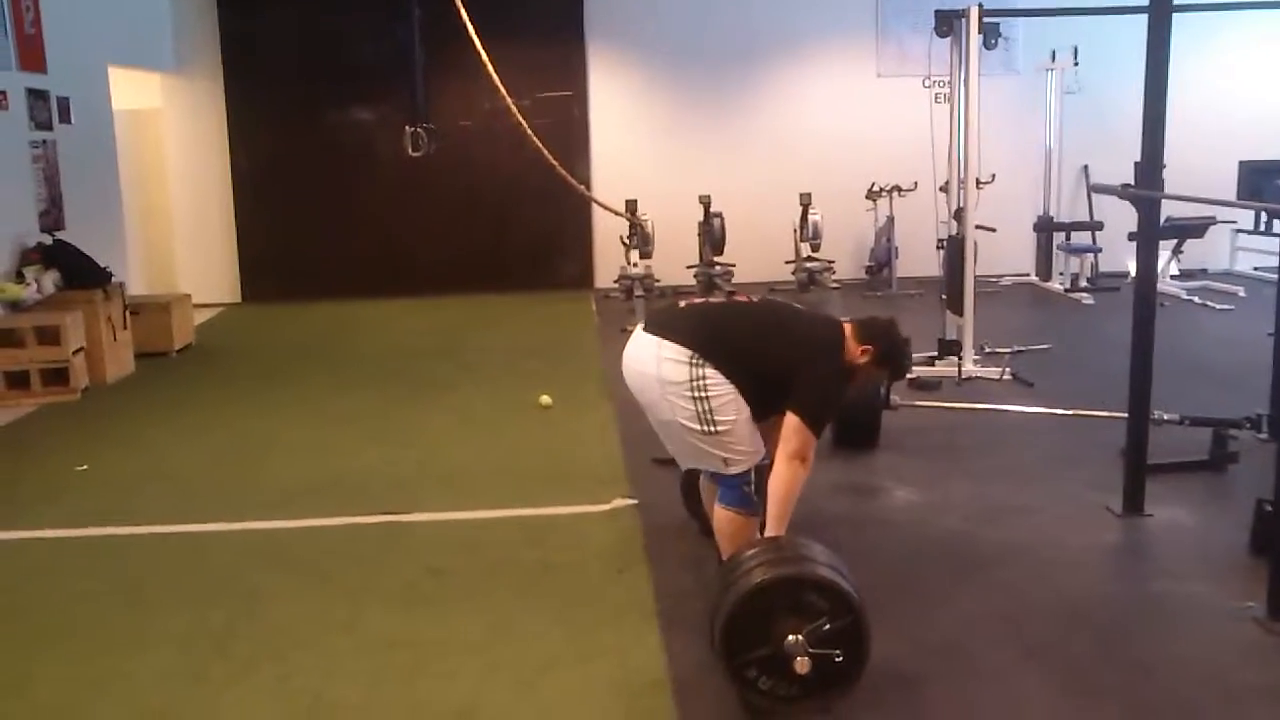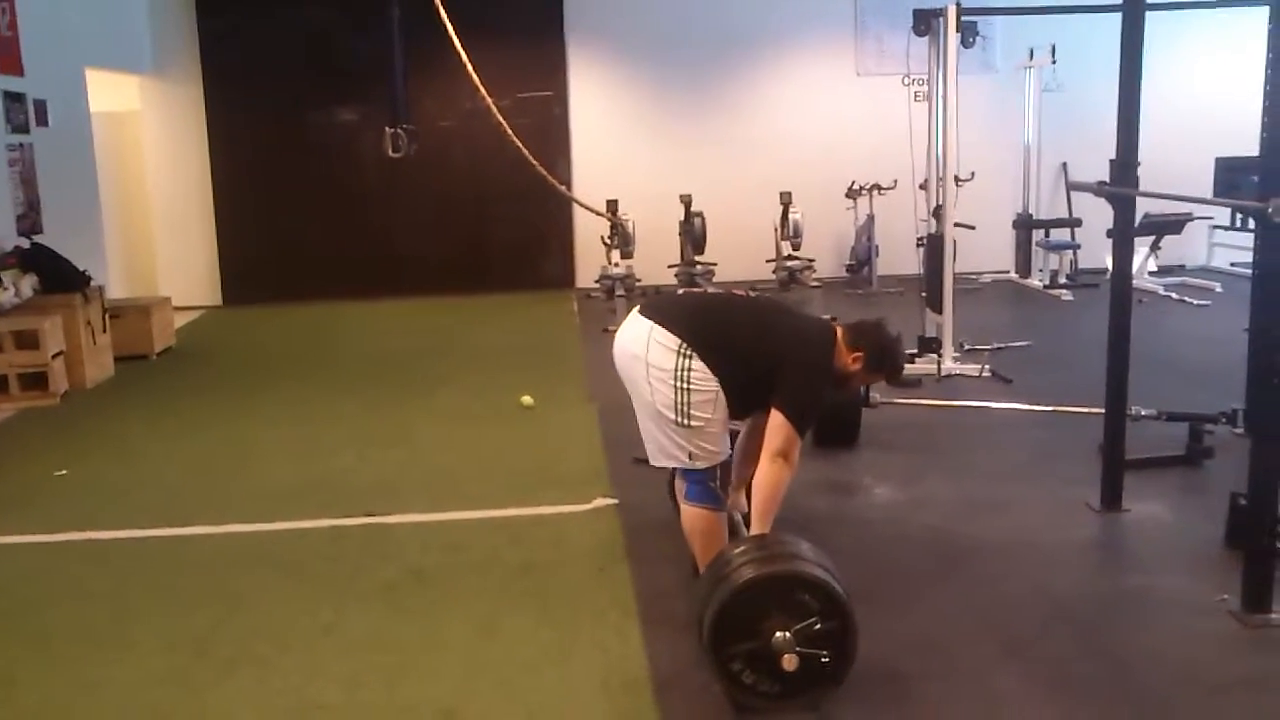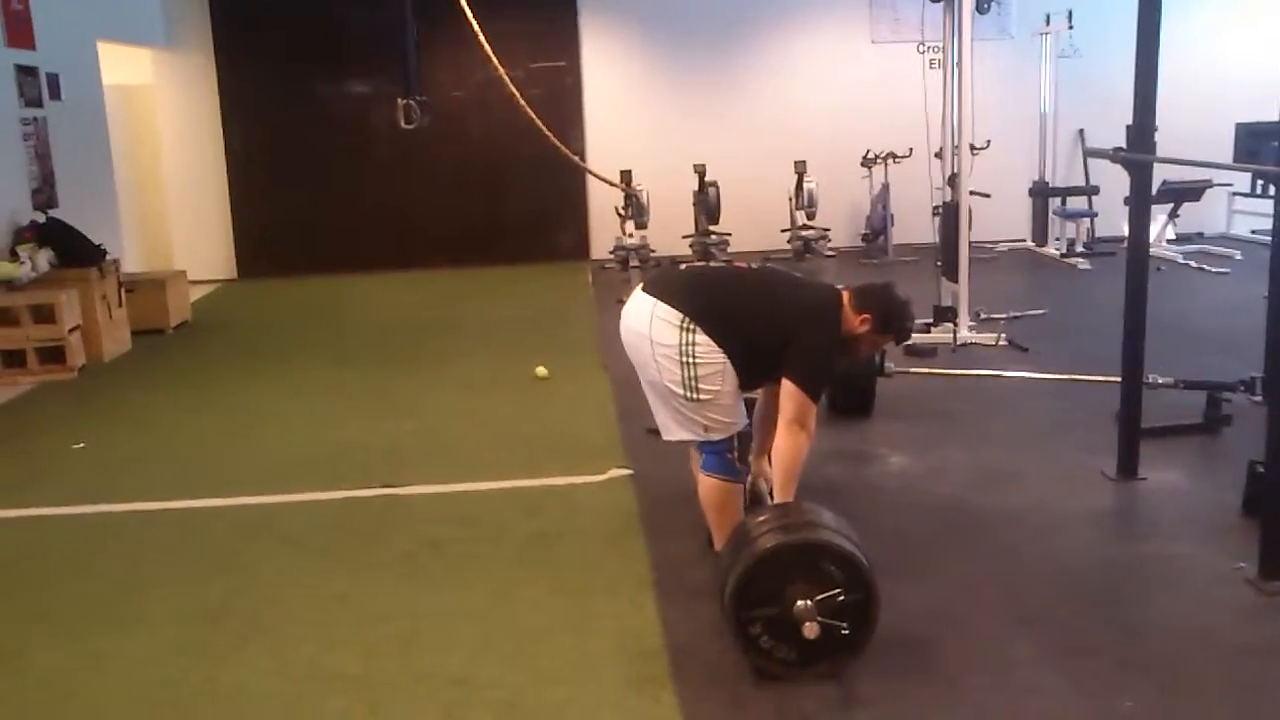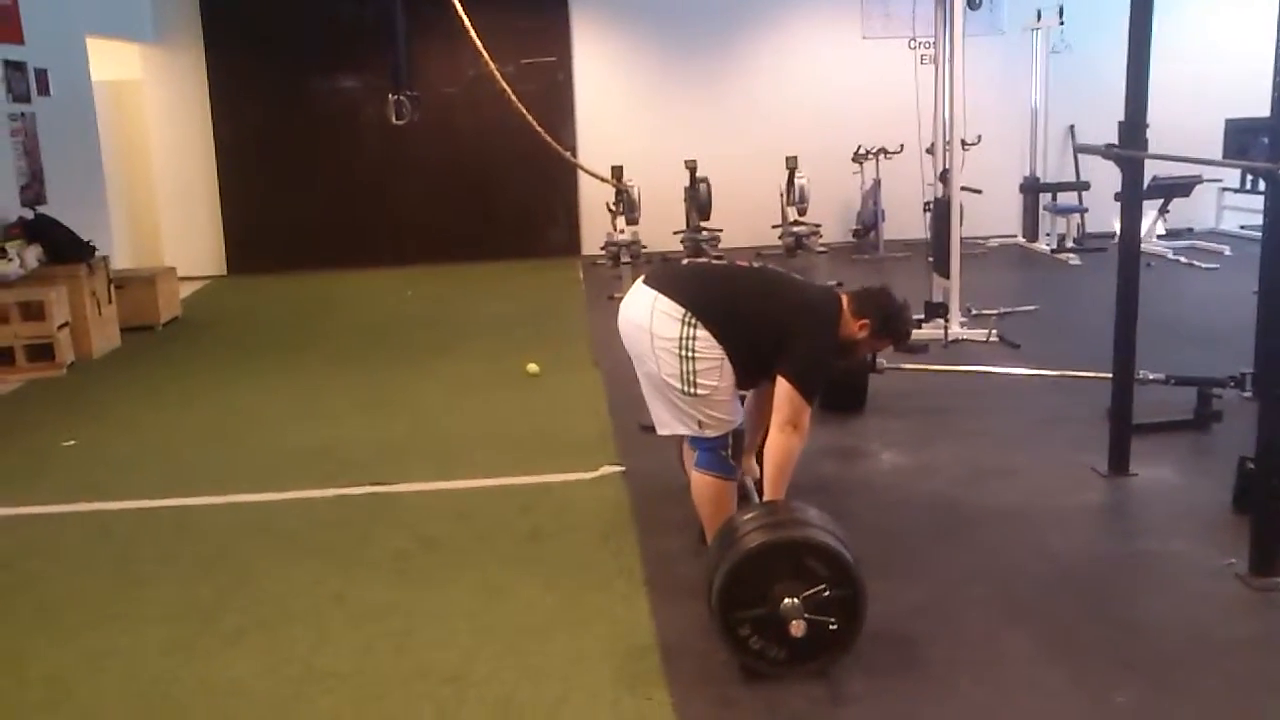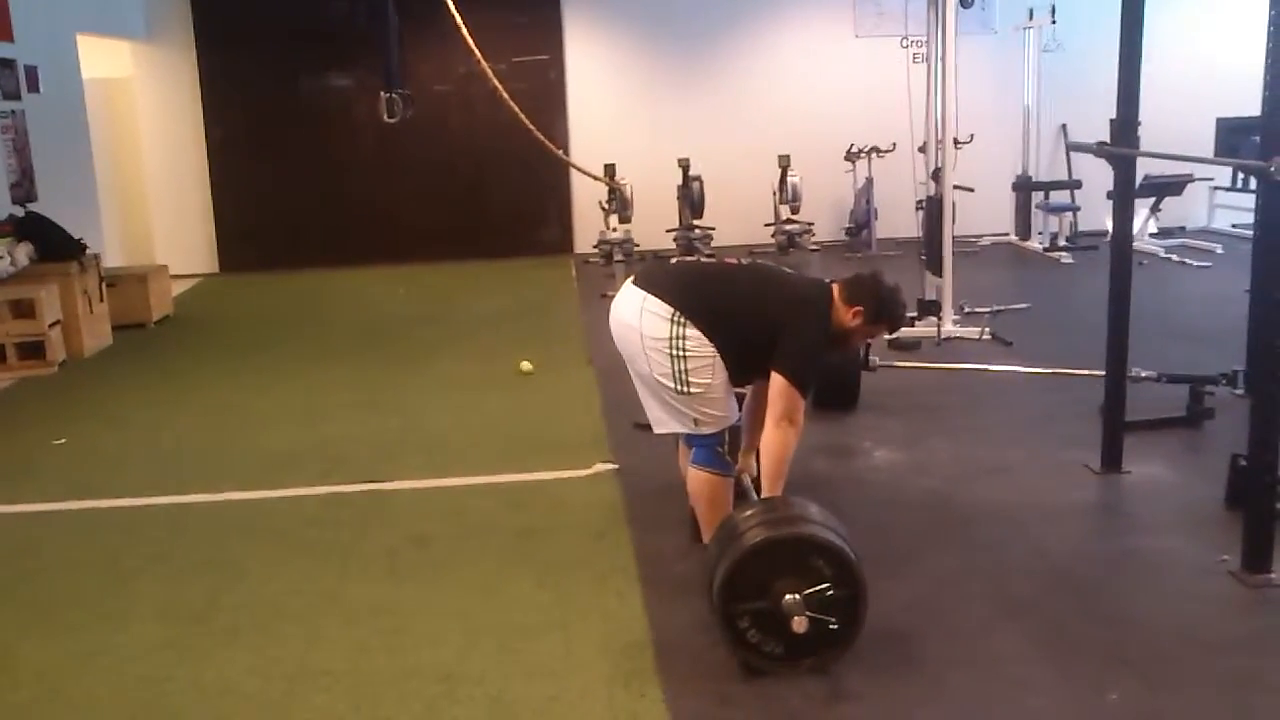
dt=1s
person 1, frame 1
left shoulder: (814, 338)
right shoulder: (825, 361)
left elbow: (773, 413)
right elbow: (795, 457)
right wrist: (773, 541)
right hip: (678, 358)
left knee: (722, 462)
right knee: (739, 471)
person 1, frame 2
left shoulder: (804, 342)
right shoulder: (812, 362)
left elbow: (760, 422)
right elbow: (778, 456)
left wrist: (736, 490)
right hip: (668, 346)
left knee: (693, 462)
right knee: (702, 473)
left ankle: (706, 560)
person 1, frame 3
left shoulder: (811, 308)
right shoulder: (820, 329)
left elbow: (773, 389)
right elbow: (795, 426)
left wrist: (759, 458)
right hip: (673, 322)
left knee: (707, 430)
right knee: (721, 443)
left ankle: (722, 531)
person 1, frame 4
left shoulder: (809, 309)
right shoulder: (818, 330)
left elbow: (765, 388)
right elbow: (788, 426)
left wrist: (747, 456)
right hip: (672, 317)
left knee: (701, 429)
right knee: (716, 441)
left ankle: (712, 522)
person 1, frame 5
left shoulder: (801, 302)
right shoulder: (809, 321)
left elbow: (764, 383)
right elbow: (783, 420)
left wrist: (746, 455)
left hip: (637, 300)
right hip: (663, 316)
left knee: (697, 424)
right knee: (712, 437)
left ankle: (704, 517)
